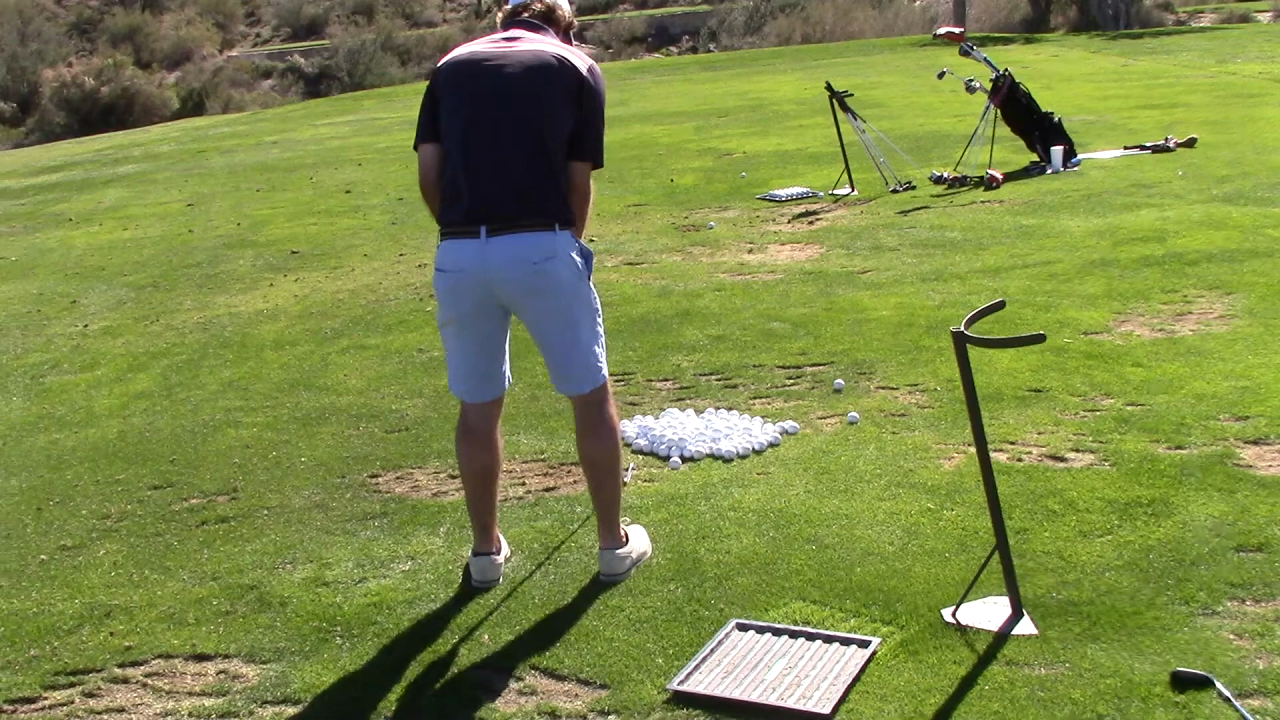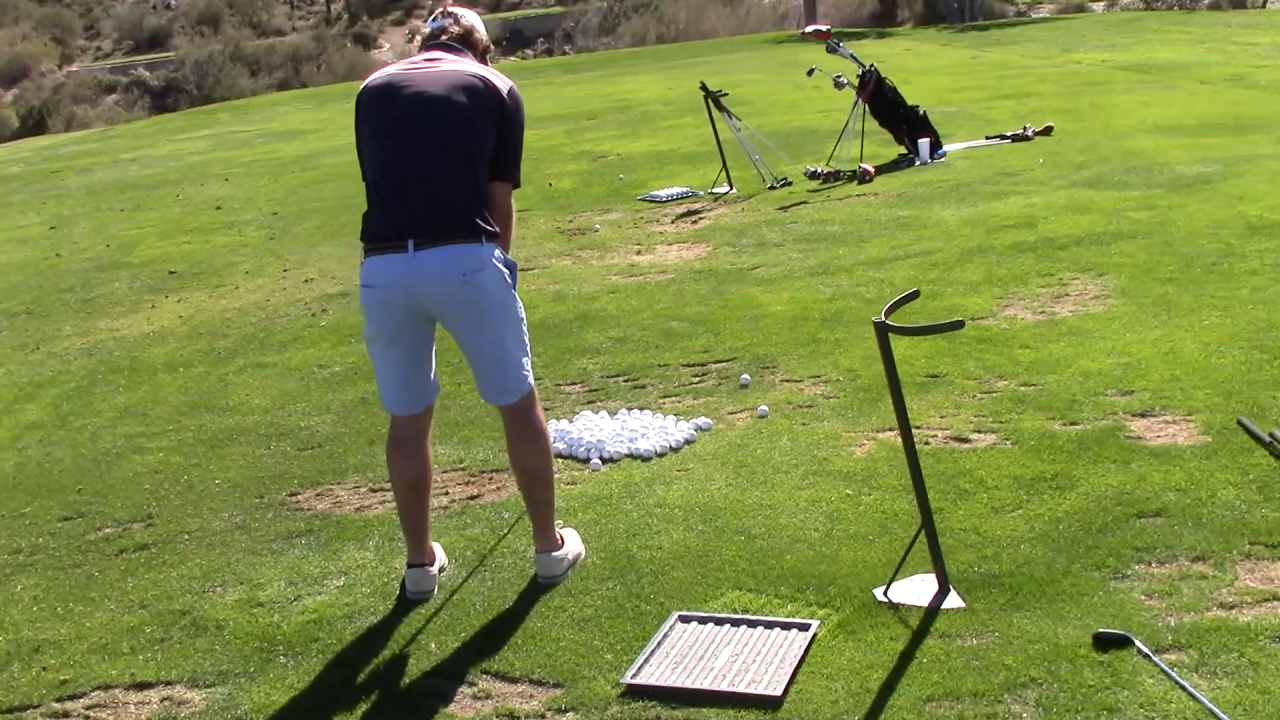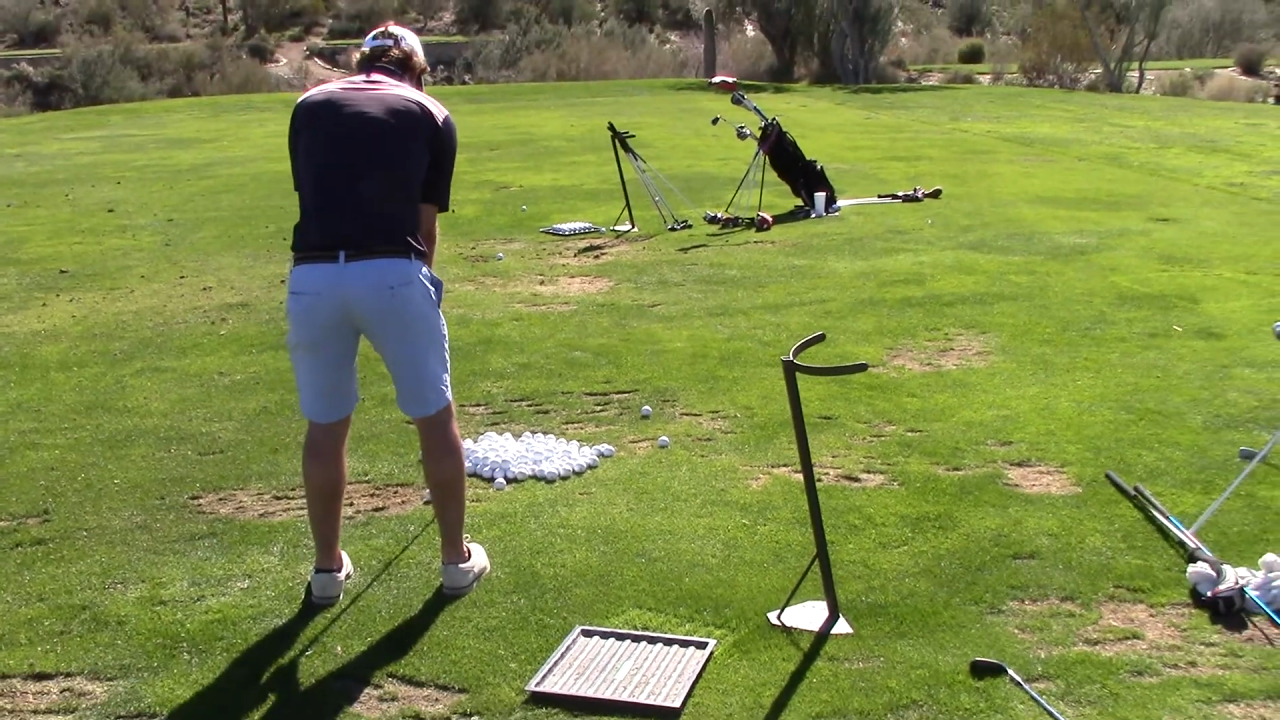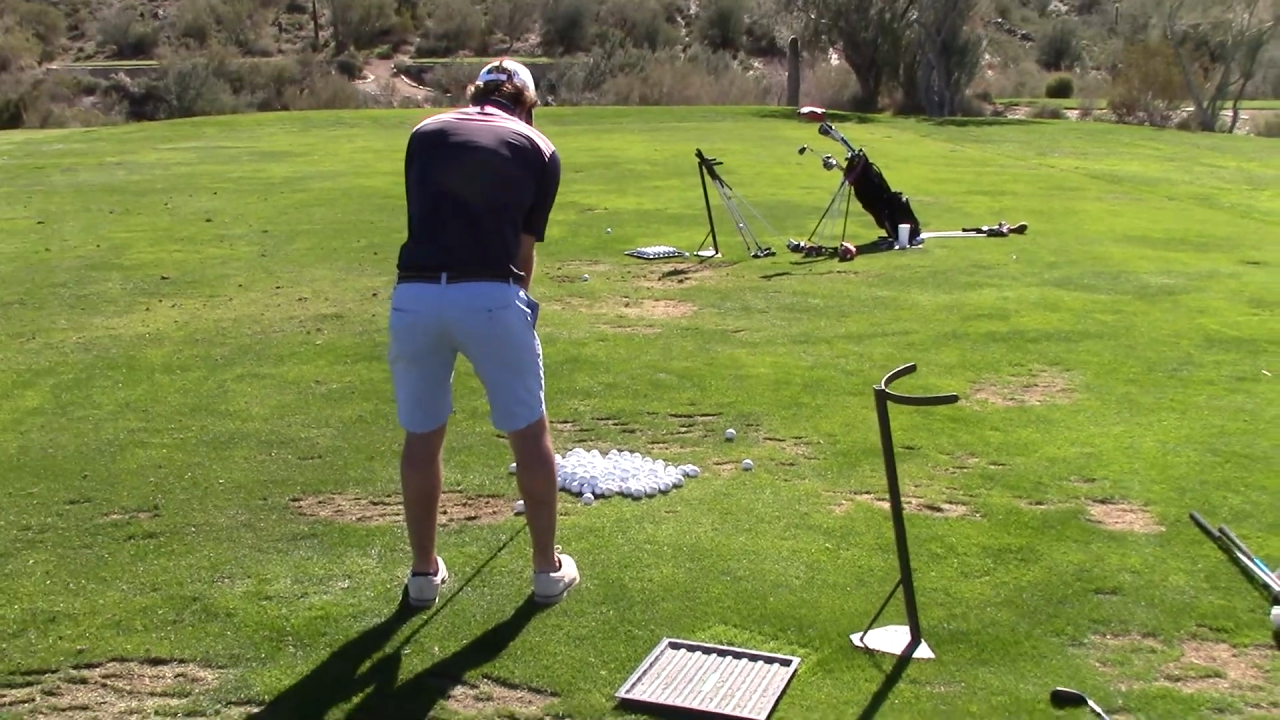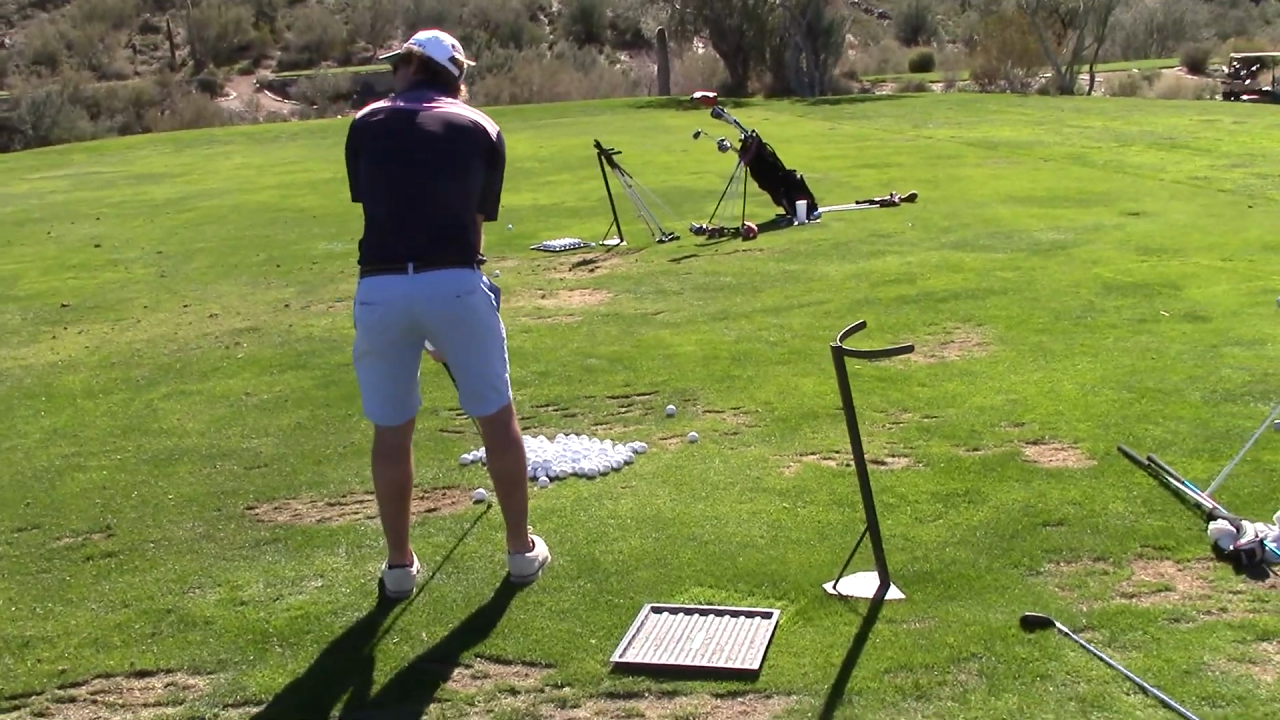
dt=0.5s
person 1, frame 1
left shoulder: (451, 65)
right shoulder: (576, 66)
left elbow: (429, 177)
right elbow: (578, 184)
left hip: (458, 254)
right hip: (540, 247)
left knee: (478, 406)
right knee: (591, 397)
left ankle: (486, 549)
right ankle: (614, 541)
person 1, frame 2
left shoulder: (373, 88)
right shoulder: (497, 88)
right elbow: (500, 199)
right wrist: (495, 257)
left hip: (384, 267)
right hip: (466, 260)
left knee: (406, 420)
right knee: (518, 404)
left ankle: (420, 562)
right ankle: (549, 546)
person 1, frame 3
left shoulder: (311, 104)
right shoulder: (432, 115)
left hip: (313, 276)
right hip: (393, 274)
left knee: (324, 427)
right knee: (435, 417)
left ankle: (328, 566)
right ankle: (457, 557)
person 1, frame 4
left shoulder: (425, 132)
right shoulder: (539, 149)
left hip: (416, 294)
right hip: (490, 296)
left knee: (421, 437)
right knee: (529, 432)
left ankle: (424, 570)
right ankle: (547, 567)
person 1, frame 5
left shoulder: (366, 124)
right shoulder: (483, 129)
left elbow: (368, 206)
left hip: (381, 286)
right hip: (456, 283)
left knee: (391, 430)
right knee: (496, 416)
left ankle: (400, 563)
right ankle: (521, 547)
